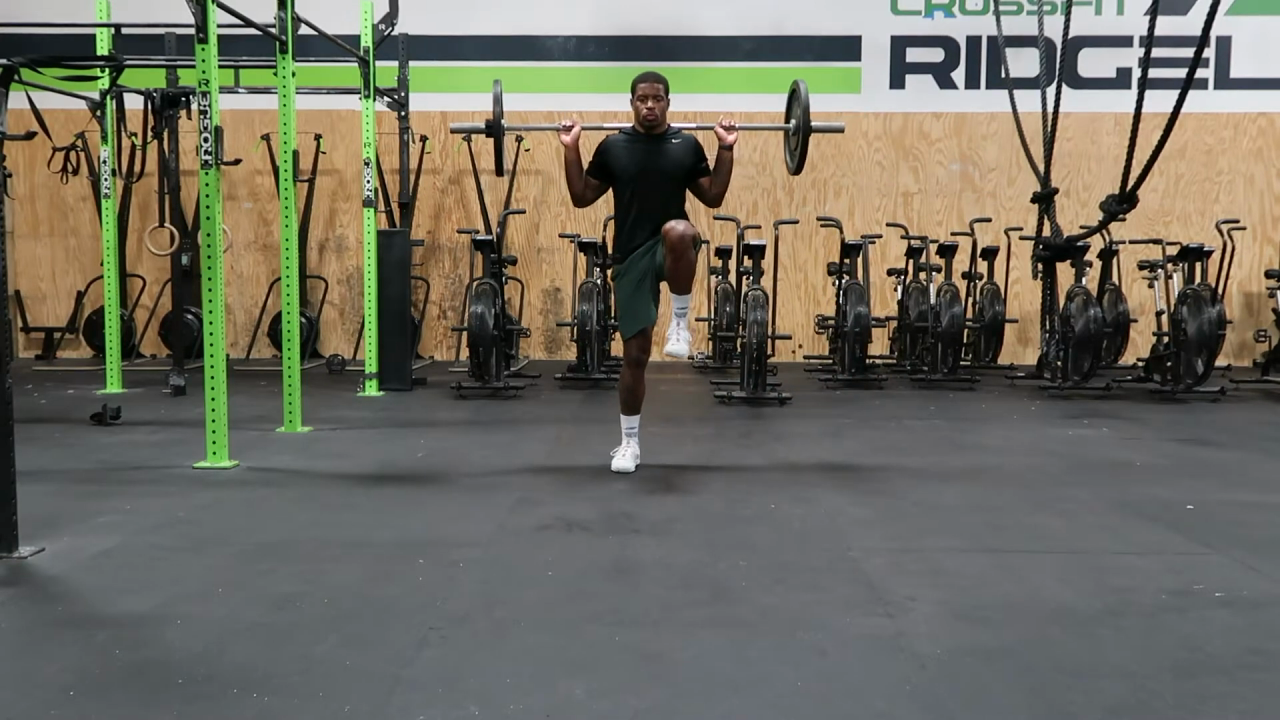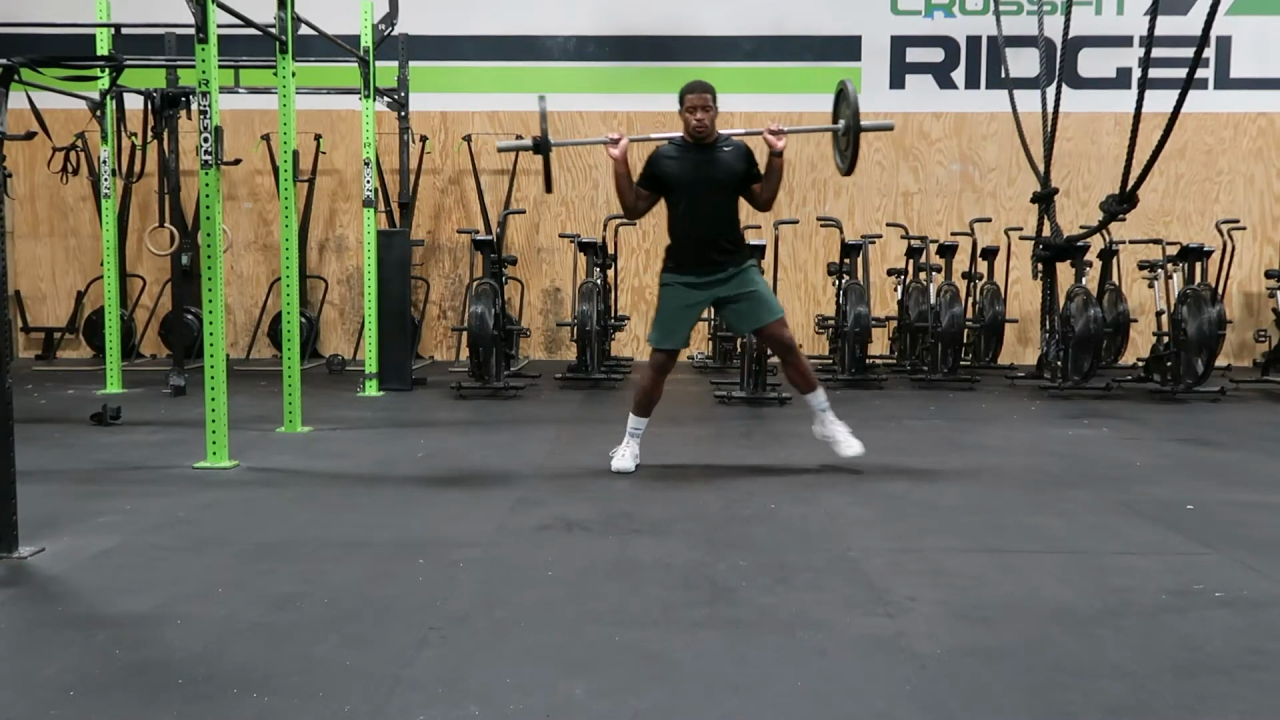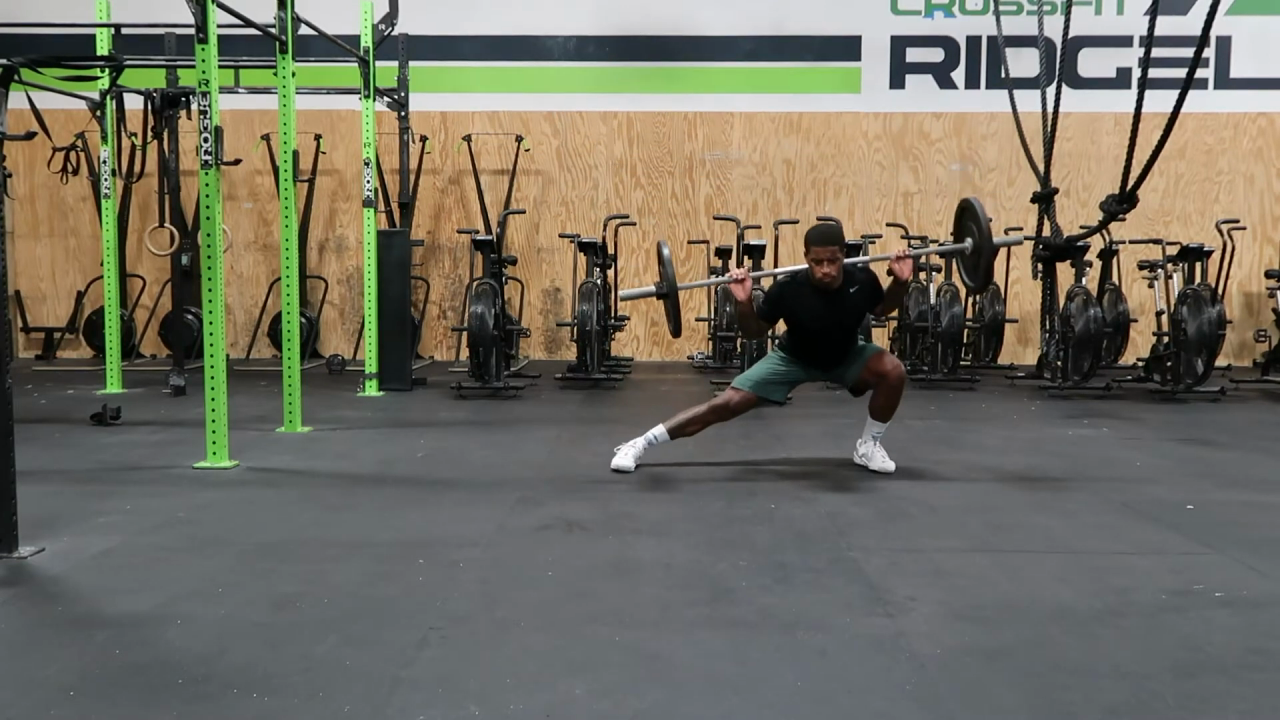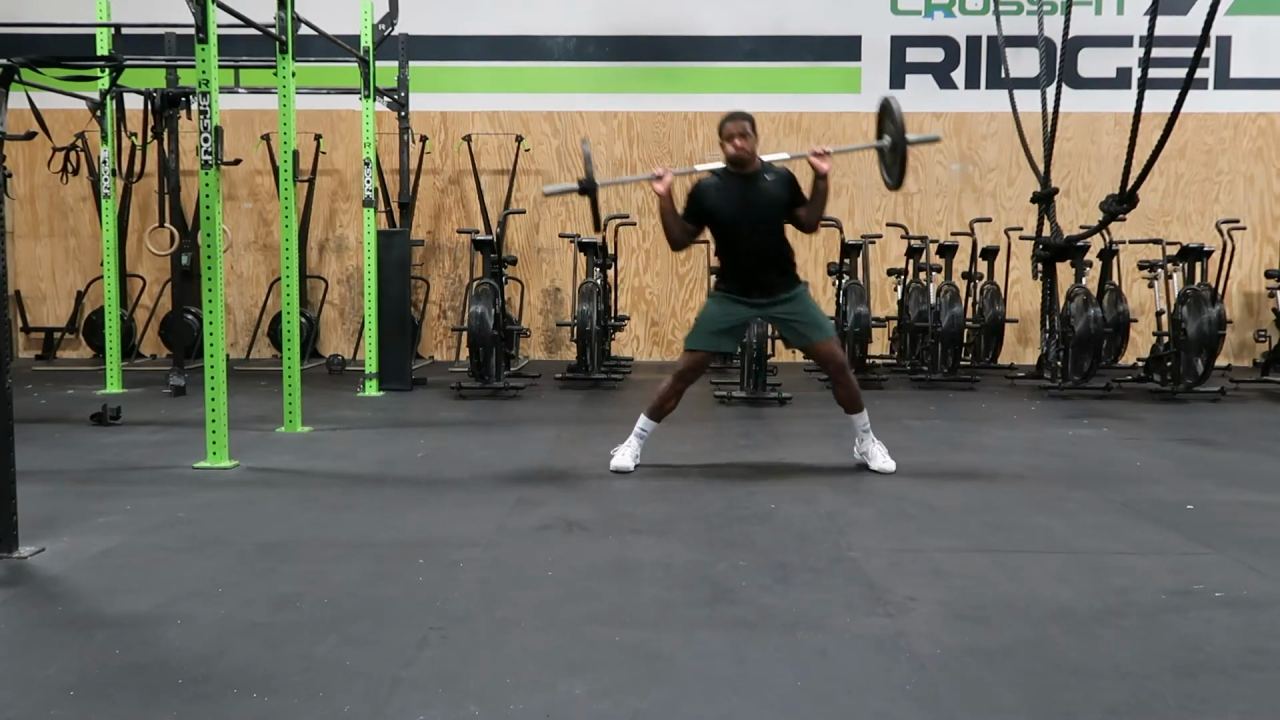
dt=0.7s
person 1, frame 1
left shoulder: (687, 145)
right shoulder: (613, 146)
left elbow: (713, 197)
right elbow: (581, 198)
left wrist: (726, 149)
right wrist: (571, 149)
left hip: (671, 245)
right hip: (630, 256)
left knee: (679, 233)
right knee: (635, 352)
left ankle: (680, 322)
right ankle: (629, 442)
person 1, frame 2
left shoulder: (737, 152)
right shoulder: (664, 157)
left elbow: (763, 202)
right elbow: (633, 210)
left wrist: (776, 154)
right wrist: (619, 163)
left hip: (737, 269)
right hip: (683, 276)
left knee: (785, 343)
right knee: (661, 360)
left ankle: (826, 421)
right ankle: (630, 443)
person 1, frame 3
left shoulder: (862, 280)
right shoulder: (788, 289)
left elbow: (881, 309)
right elbow: (754, 332)
left wrist: (900, 282)
right wrist: (744, 301)
left hip: (846, 356)
right hip: (793, 359)
left knee: (892, 372)
right knee: (726, 404)
left ankle: (868, 445)
right ankle: (638, 444)
person 1, frame 4
left shoulder: (780, 178)
right shoulder: (707, 189)
left elbow: (808, 223)
right elbow: (678, 242)
left wrist: (821, 177)
right wrist: (665, 198)
left hip: (786, 292)
right hip: (731, 296)
left knee: (834, 361)
right knee: (688, 368)
left ankle: (866, 441)
right ankle: (634, 442)
